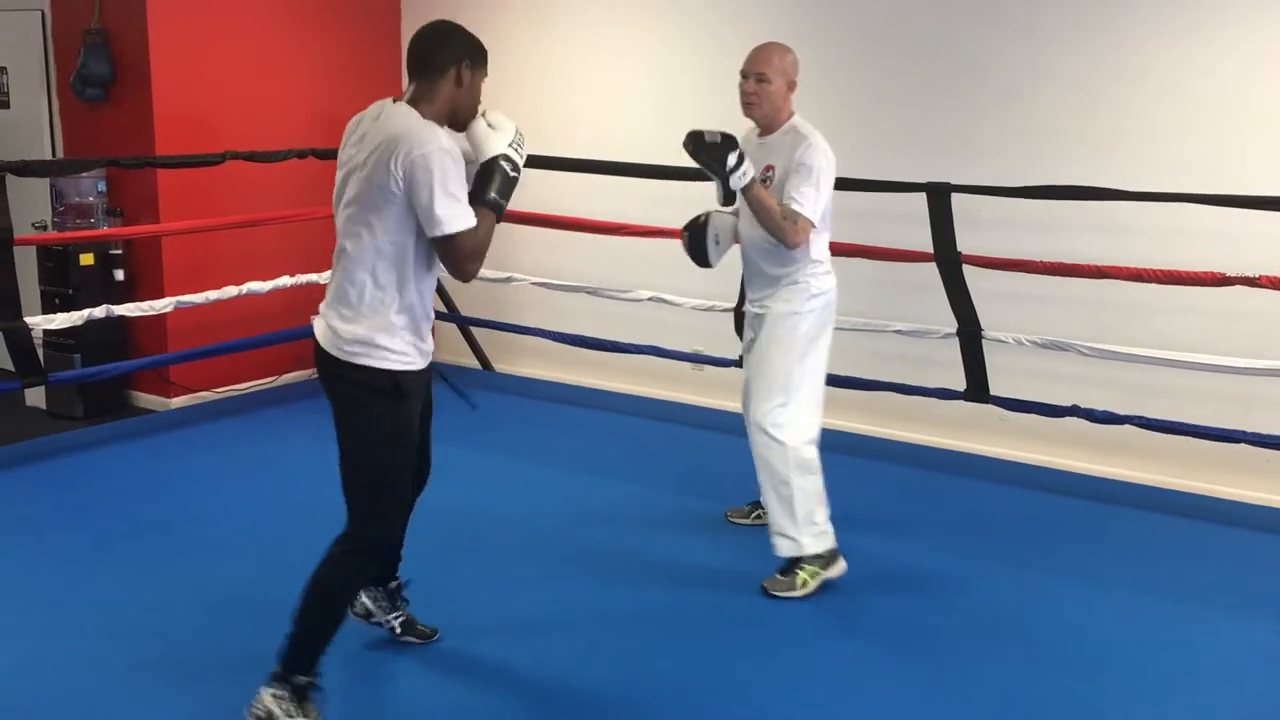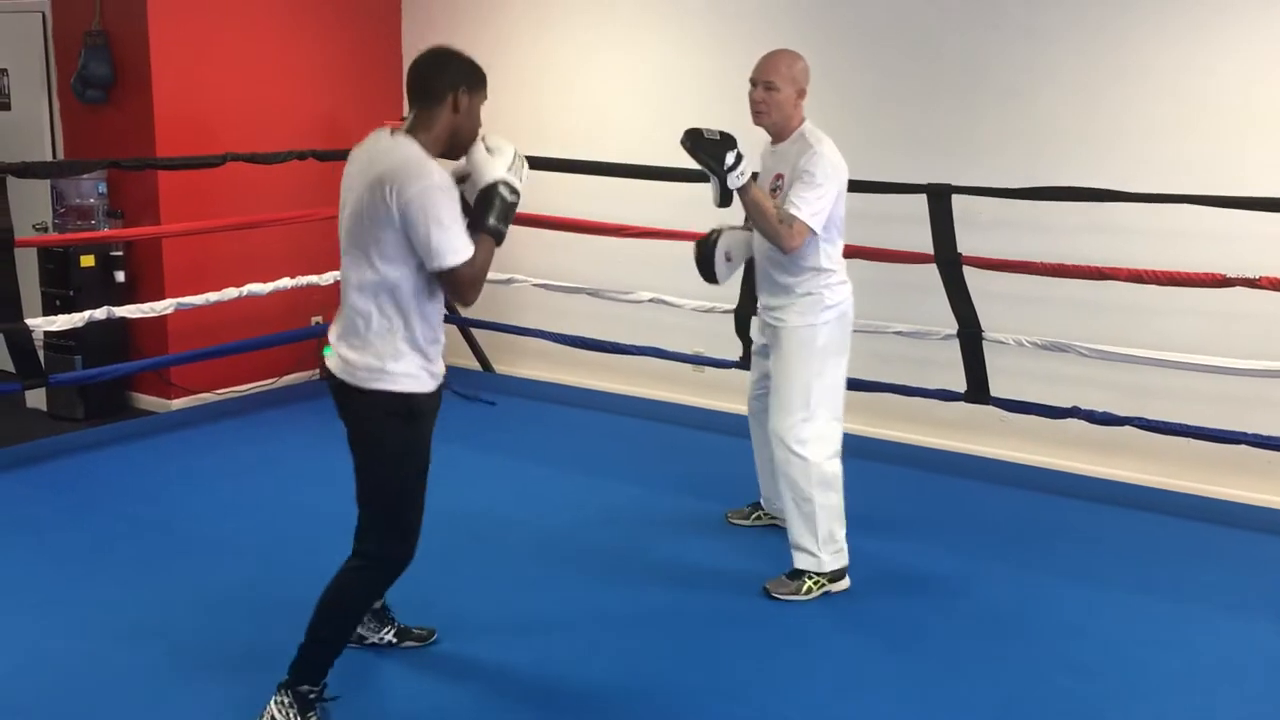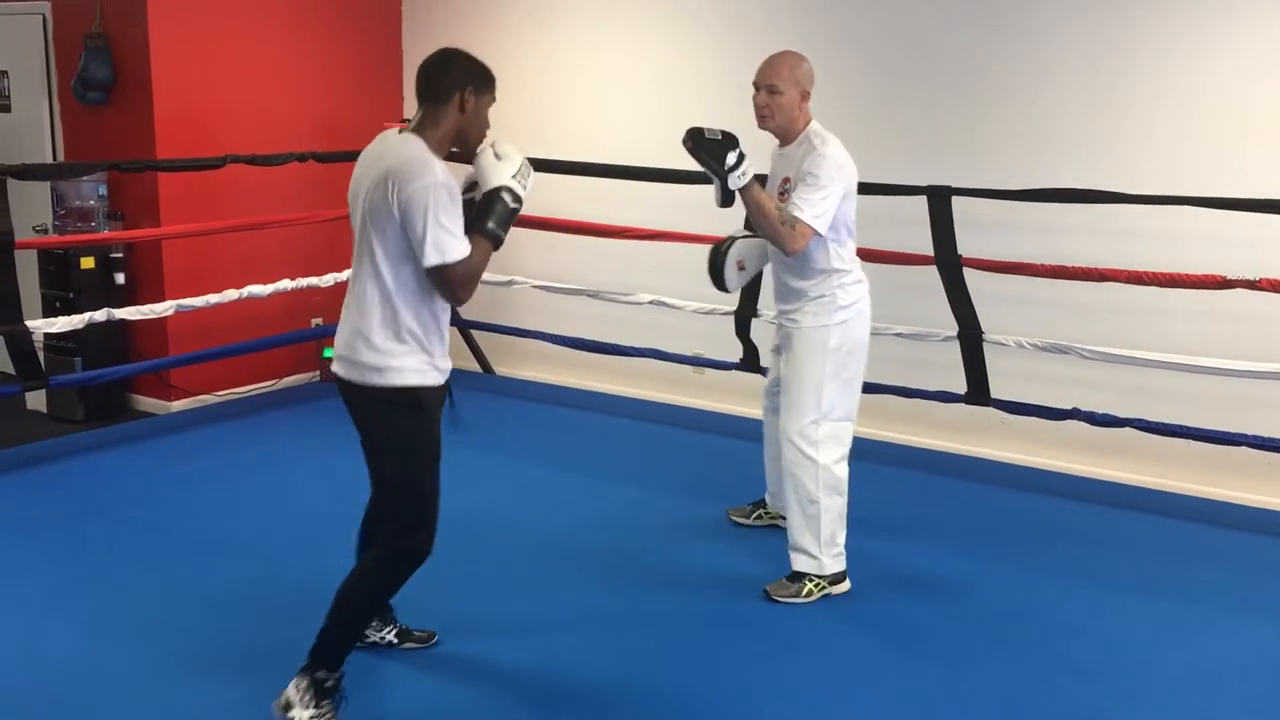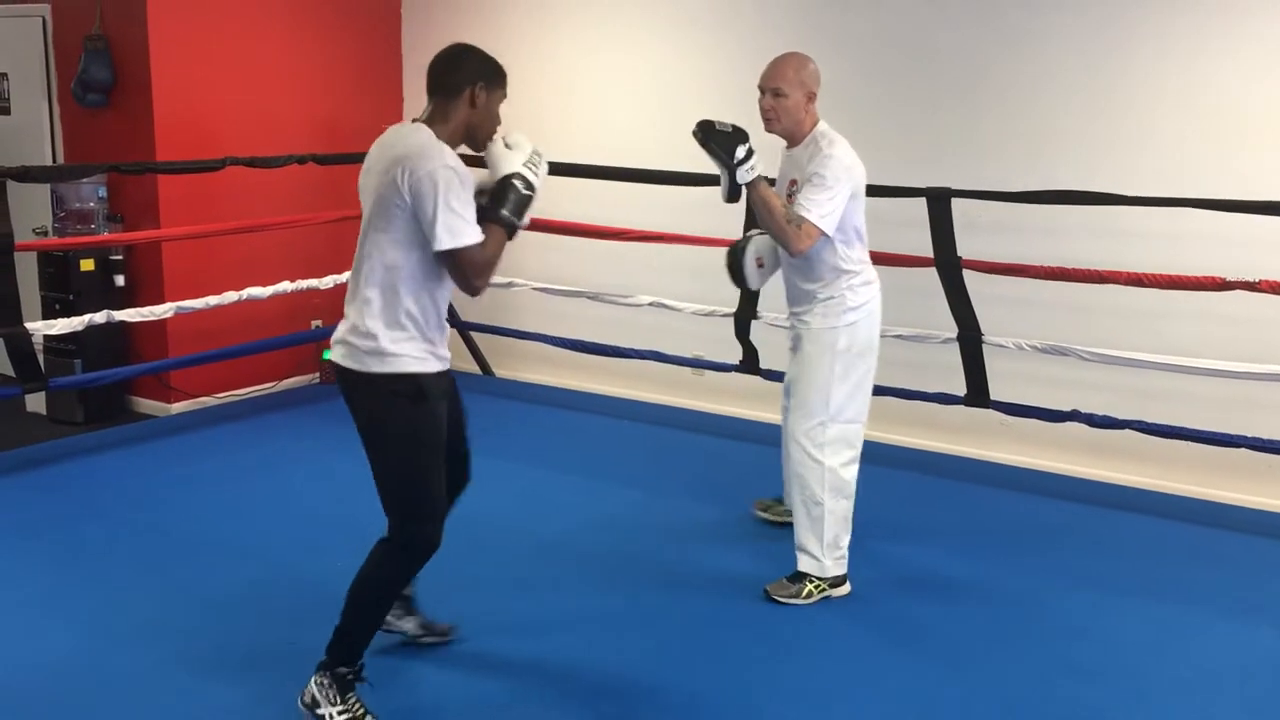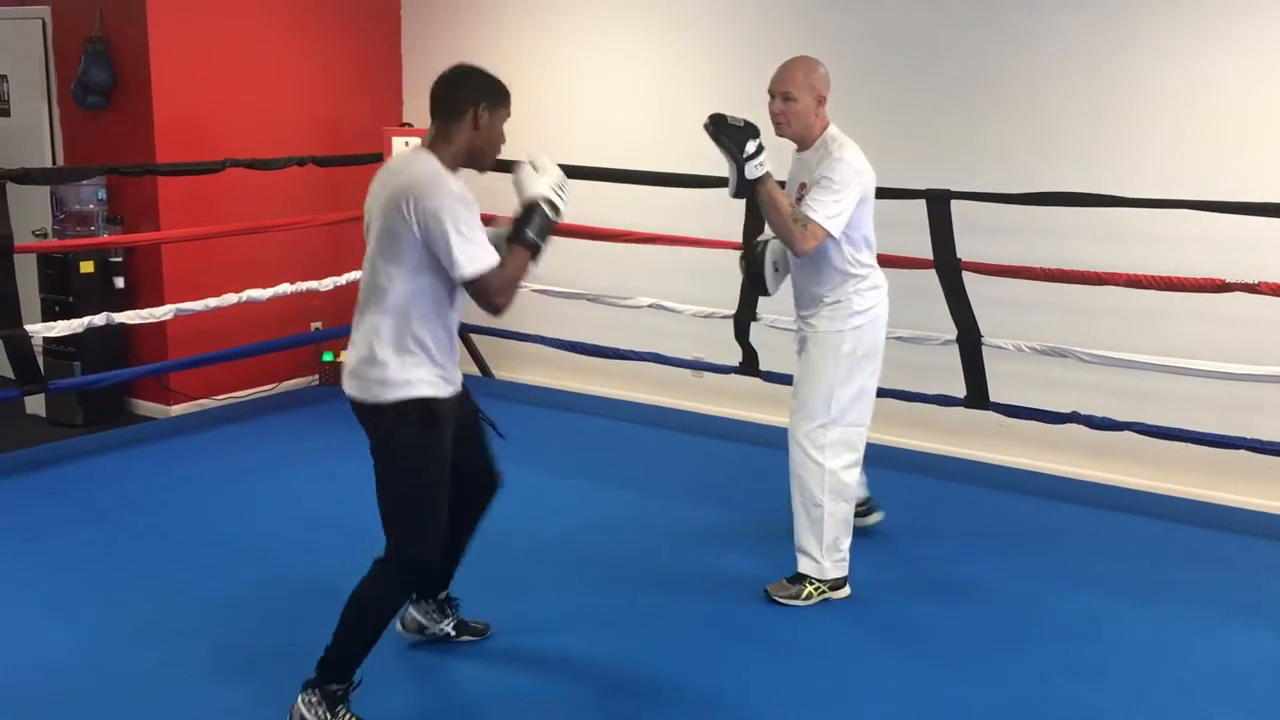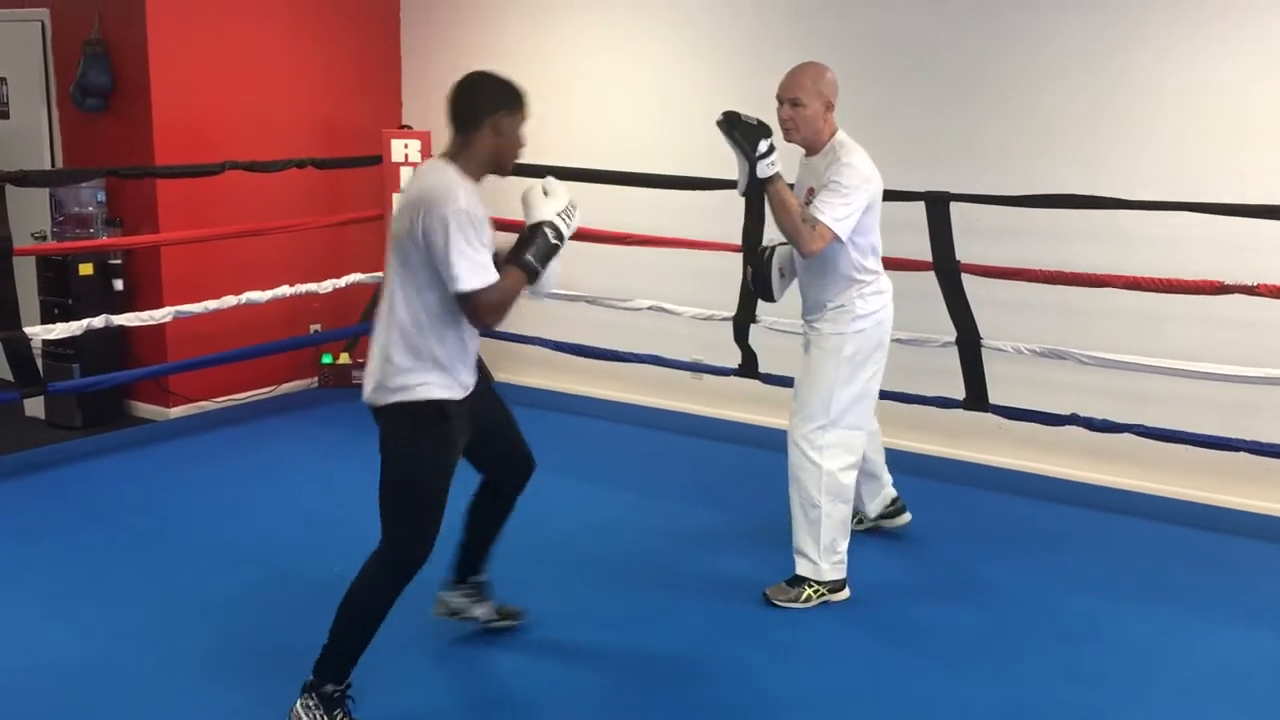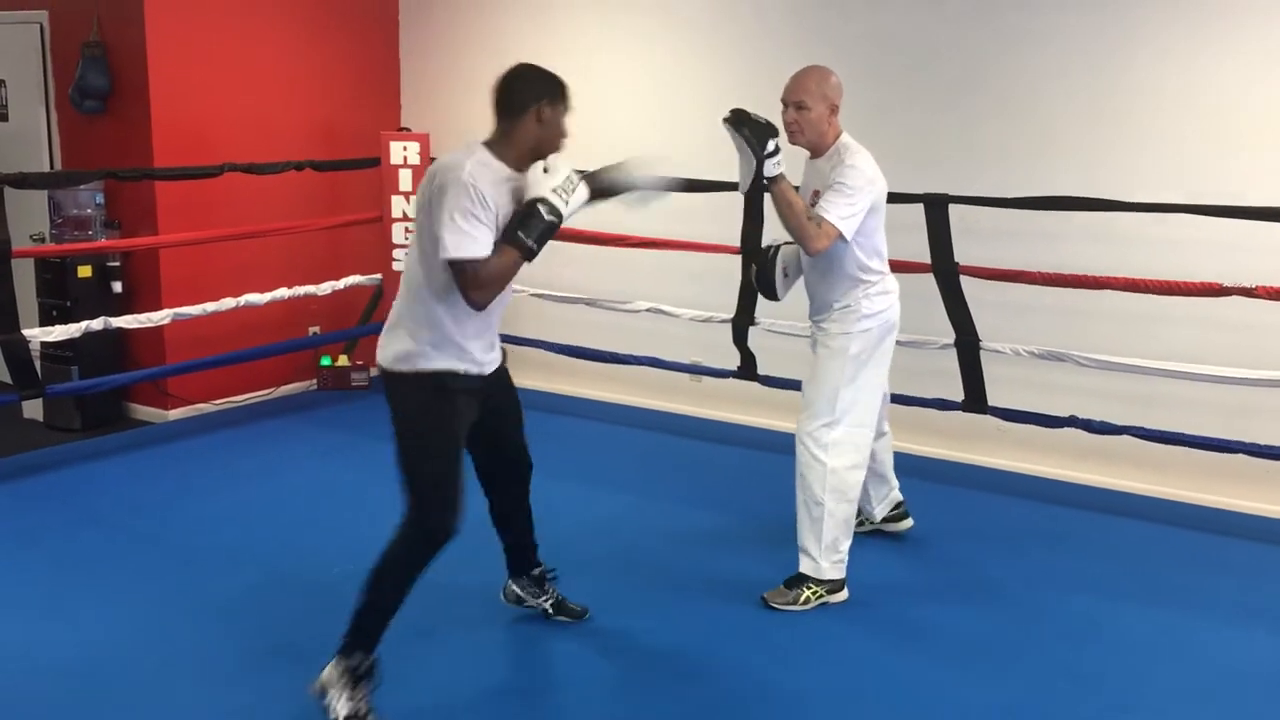
dt=0.1s
person 1, frame 1
left shoulder: (371, 122)
right shoulder: (427, 148)
right elbow: (464, 261)
left wrist: (464, 174)
right wrist: (497, 176)
left hip: (362, 343)
right hip: (377, 359)
left knee: (406, 479)
right knee: (371, 527)
left ankle: (378, 595)
person 1, frame 2
left shoulder: (374, 150)
right shoulder: (423, 178)
right elbow: (464, 286)
left wrist: (462, 193)
right wrist: (496, 202)
left hip: (379, 367)
right hip: (389, 382)
left knee: (394, 511)
right knee: (384, 546)
left ankle: (366, 616)
person 1, frame 3
left shoulder: (387, 150)
right shoulder: (425, 176)
right elbow: (457, 287)
left wrist: (470, 207)
right wrist: (499, 208)
left hip: (398, 363)
right hip: (392, 377)
left knee: (399, 507)
right knee: (407, 538)
left ankle: (369, 617)
person 1, frame 4
left shoulder: (397, 141)
right shoulder: (437, 164)
right elbow: (474, 274)
left wrist: (485, 201)
right wrist: (512, 196)
left hip: (407, 357)
right hip: (393, 368)
left knee: (449, 480)
right knee: (416, 529)
left ankle: (391, 605)
person 1, frame 5
left shoulder: (404, 172)
right shoulder: (440, 193)
right elbow: (494, 295)
left wrist: (501, 244)
right wrist: (535, 218)
left hip: (432, 376)
right hip: (402, 391)
left knee: (480, 483)
right knee: (410, 552)
left ankle: (427, 607)
person 1, frame 6
left shoulder: (439, 181)
right shoulder: (453, 202)
right elbow: (488, 309)
left wrist: (515, 259)
right wrist: (540, 241)
left hip: (454, 377)
right hip: (418, 394)
left knee: (512, 468)
right knee: (403, 550)
left ankle: (465, 589)
person 1, frame 7
left shoulder: (512, 171)
right shoulder: (465, 175)
left elbow: (576, 187)
right elbow: (476, 286)
left wrist: (606, 181)
right wrist: (540, 221)
left hip: (479, 361)
right hip: (427, 371)
left knee: (512, 472)
right knee: (431, 523)
left ankle: (528, 581)
right ankle: (350, 666)
person 2, frame 1
left shoulder: (807, 147)
right shoulder: (752, 141)
left elbow: (792, 232)
left wrist: (738, 179)
right wrist: (724, 225)
left hip: (798, 300)
right hip: (764, 298)
left knee: (780, 419)
right knee: (760, 403)
left ankle: (816, 551)
right ankle: (776, 502)
person 2, frame 2
left shoulder: (817, 155)
right shoulder: (770, 148)
left elbow: (791, 237)
left wrist: (736, 178)
right wrist: (736, 243)
left hip: (815, 309)
right hip: (779, 306)
left knee: (799, 430)
right knee: (764, 406)
left ankle: (825, 563)
right ankle: (778, 503)
person 2, frame 3
left shoulder: (823, 157)
right shoulder: (784, 150)
left elbow: (792, 239)
left wrist: (738, 179)
right wrist: (751, 248)
left hip: (830, 312)
right hip: (801, 309)
left knee: (809, 432)
right knee: (780, 408)
left ankle: (823, 567)
right ankle: (781, 504)
person 2, frame 4
left shoulder: (831, 158)
right shoulder: (794, 151)
left elbow: (799, 239)
left wrist: (747, 175)
right wrist: (765, 250)
left hip: (841, 313)
right hip: (813, 310)
left knee: (818, 433)
right knee: (800, 410)
left ankle: (825, 569)
right ankle: (798, 502)
person 2, frame 5
left shoulder: (841, 162)
right shoulder: (805, 154)
left elbow: (804, 239)
left wrist: (754, 173)
right wrist: (776, 254)
left hip: (847, 314)
right hip: (827, 310)
left knee: (817, 433)
right knee: (836, 417)
left ankle: (824, 571)
right ankle: (854, 502)
person 2, frame 6
left shoulder: (848, 167)
right shoulder: (812, 158)
left elbow: (811, 240)
left wrist: (765, 172)
right wrist: (784, 259)
left hip: (852, 317)
right hip: (833, 313)
left knee: (817, 434)
right knee: (846, 420)
left ankle: (823, 573)
right ankle: (881, 502)
person 2, frame 7
left shoulder: (853, 169)
right shoulder: (817, 163)
left elbow: (817, 239)
left wrist: (771, 171)
right wrist: (790, 259)
left hip: (858, 317)
right hip: (842, 314)
left knee: (822, 435)
right knee: (858, 420)
left ankle: (821, 574)
right ankle: (886, 505)
